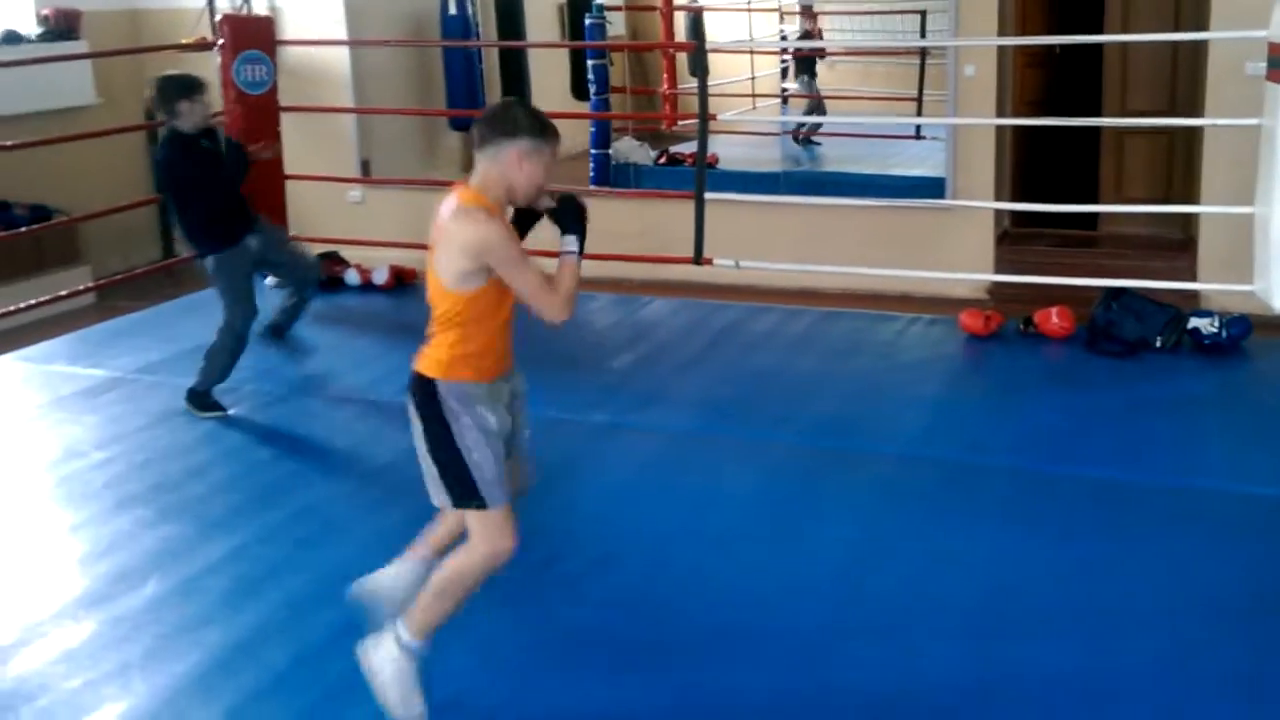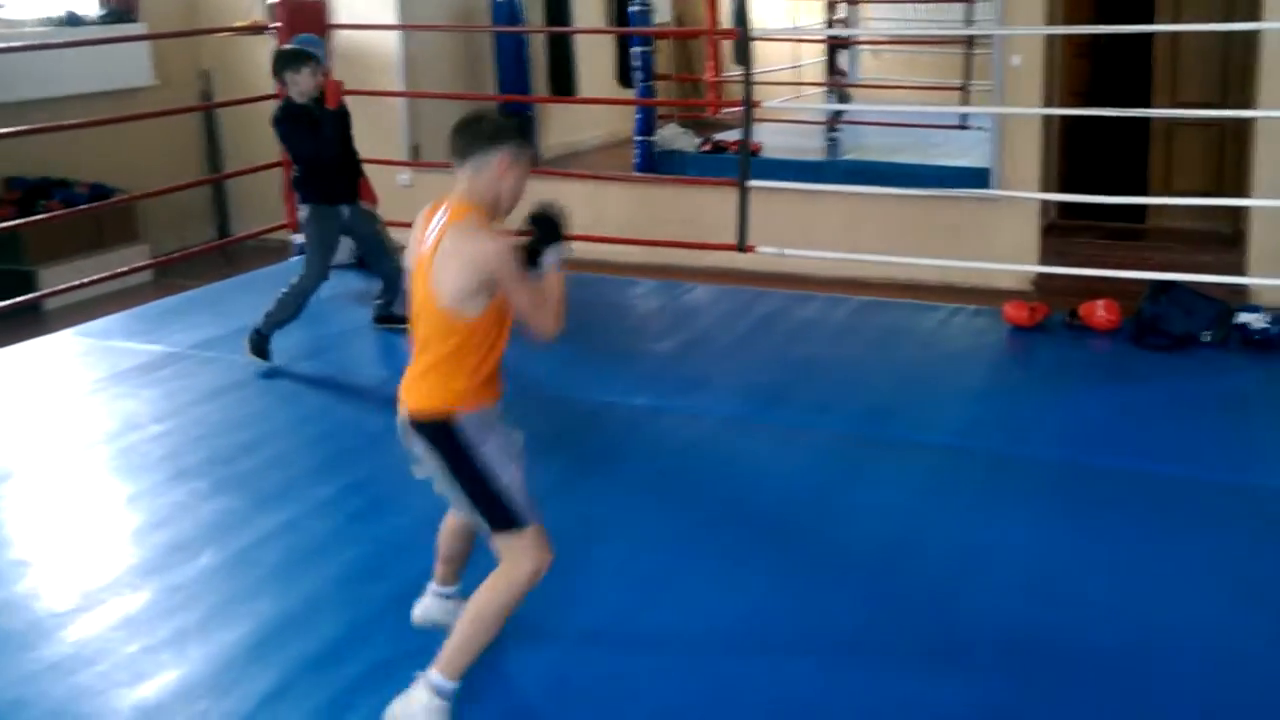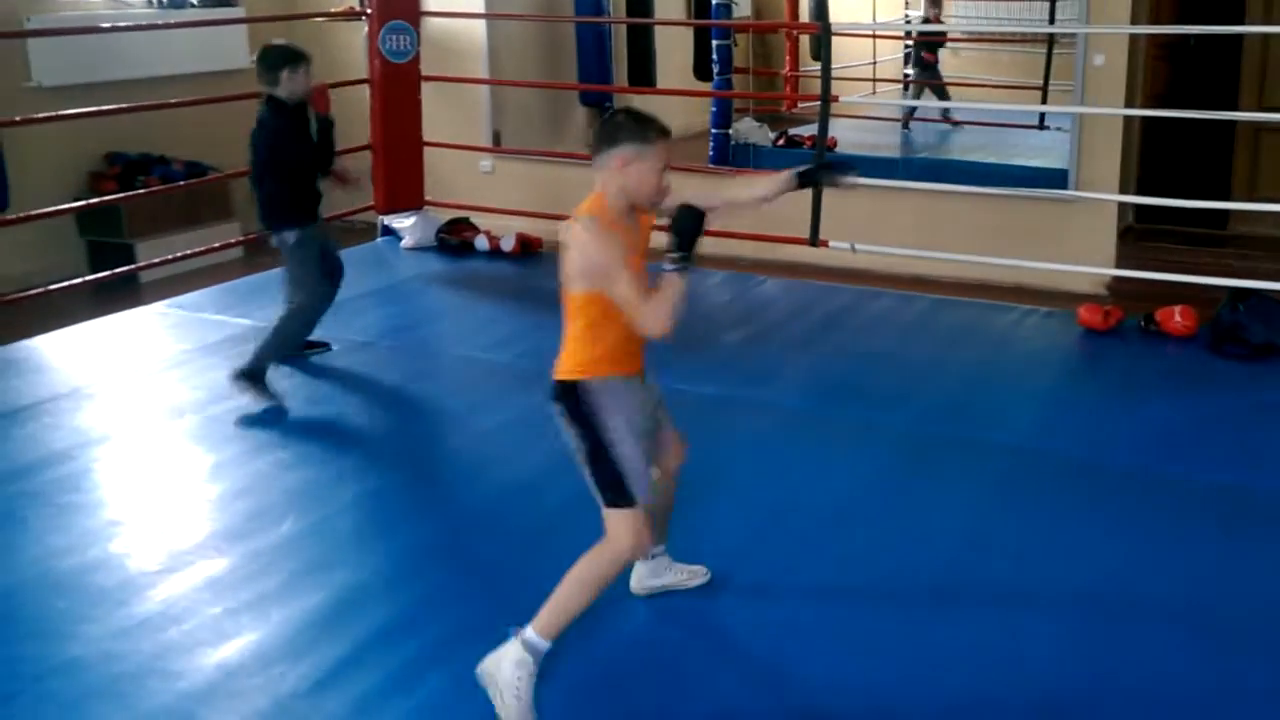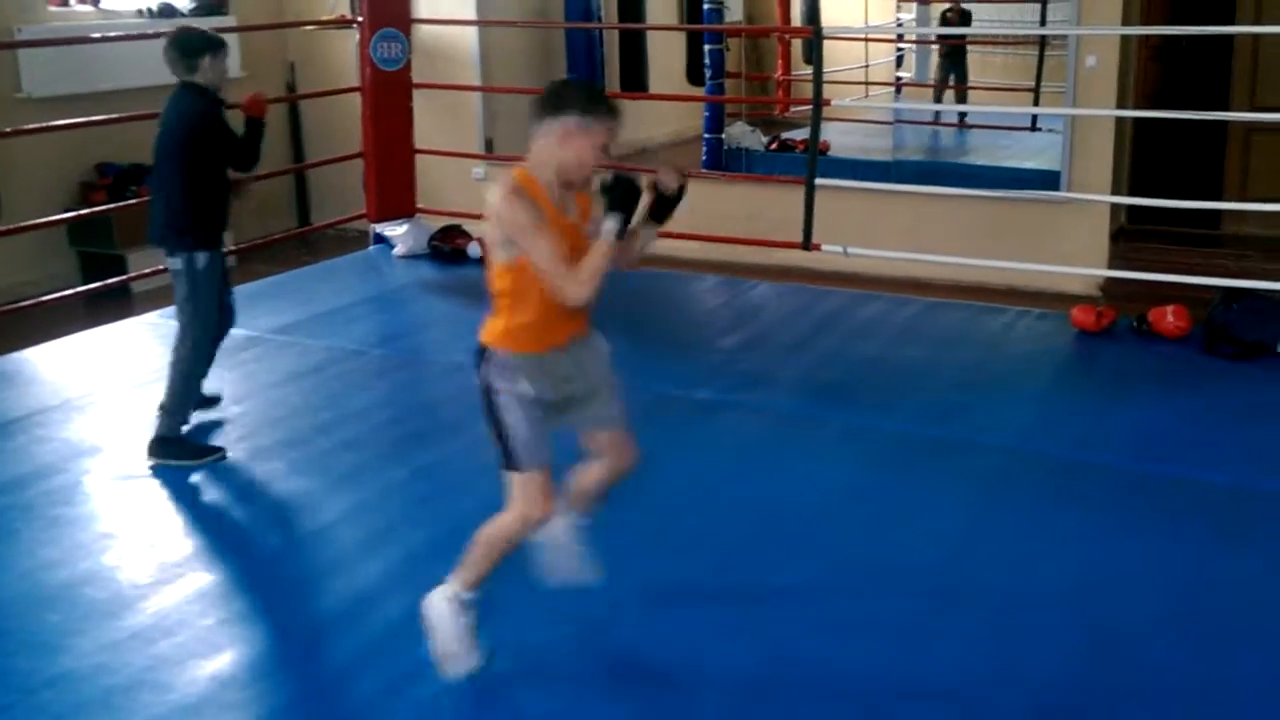
dt=0.7s
person 1, frame 1
left shoulder: (463, 204)
right shoulder: (479, 226)
right elbow: (554, 308)
left wrist: (522, 220)
right wrist: (571, 238)
left hip: (474, 381)
right hip: (454, 392)
left knee: (498, 492)
right knee: (496, 541)
left ankle: (401, 577)
right ankle: (398, 648)
person 1, frame 2
left shoulder: (434, 218)
right shoulder: (481, 246)
right elbow: (547, 326)
left wrist: (515, 258)
right wrist: (550, 252)
left hip: (423, 404)
right hip: (455, 416)
left knee: (476, 503)
right knee: (527, 559)
left ankle: (440, 599)
person 1, frame 3
left shoulder: (624, 208)
right shoulder: (593, 233)
left elbow: (721, 200)
right elbow: (654, 324)
left wrist: (797, 176)
right wrist: (678, 255)
left hip: (607, 377)
right hip: (591, 390)
left knee: (667, 460)
right knee: (626, 536)
left ankle: (651, 566)
right ankle: (517, 659)
person 1, frame 4
left shoulder: (578, 189)
right shoulder: (512, 200)
left elbow: (621, 257)
right elbow: (574, 291)
left wrist: (657, 211)
right wrist: (613, 219)
left hip: (574, 348)
right hip: (516, 364)
left knee: (617, 454)
right knee: (528, 511)
left ankle: (563, 528)
right ankle: (452, 599)
person 2, frame 1
left shoulder: (203, 136)
right shoulder: (172, 155)
right elbow: (227, 181)
left wrist: (250, 155)
right wrist: (236, 149)
left hip: (250, 228)
right hip: (219, 246)
left knee: (306, 272)
right knee: (240, 316)
left ankle: (279, 325)
right ankle: (200, 391)
person 2, frame 2
left shoulder: (325, 102)
right shoulder: (285, 119)
right elbow: (324, 152)
left wrist: (361, 180)
right wrist: (332, 111)
left hip: (351, 201)
right hip: (319, 205)
left knee: (386, 260)
right knee: (313, 275)
left ankle: (385, 312)
right ankle: (263, 332)
person 2, frame 3
left shoulder: (287, 113)
right shoulder: (276, 122)
right elbow: (317, 159)
left wrist: (330, 171)
right wrist: (323, 117)
left hip: (300, 214)
right hip: (289, 220)
left knee: (331, 272)
right knee: (311, 297)
left ankle: (294, 340)
right ankle: (253, 370)
person 2, frame 4
left shoulder: (184, 104)
right shoulder: (201, 110)
right elbow: (243, 159)
right wrist: (255, 119)
left hip: (185, 230)
right hip: (192, 237)
left knee: (218, 316)
right knee: (198, 331)
left ankle: (185, 393)
right ankle: (168, 436)
